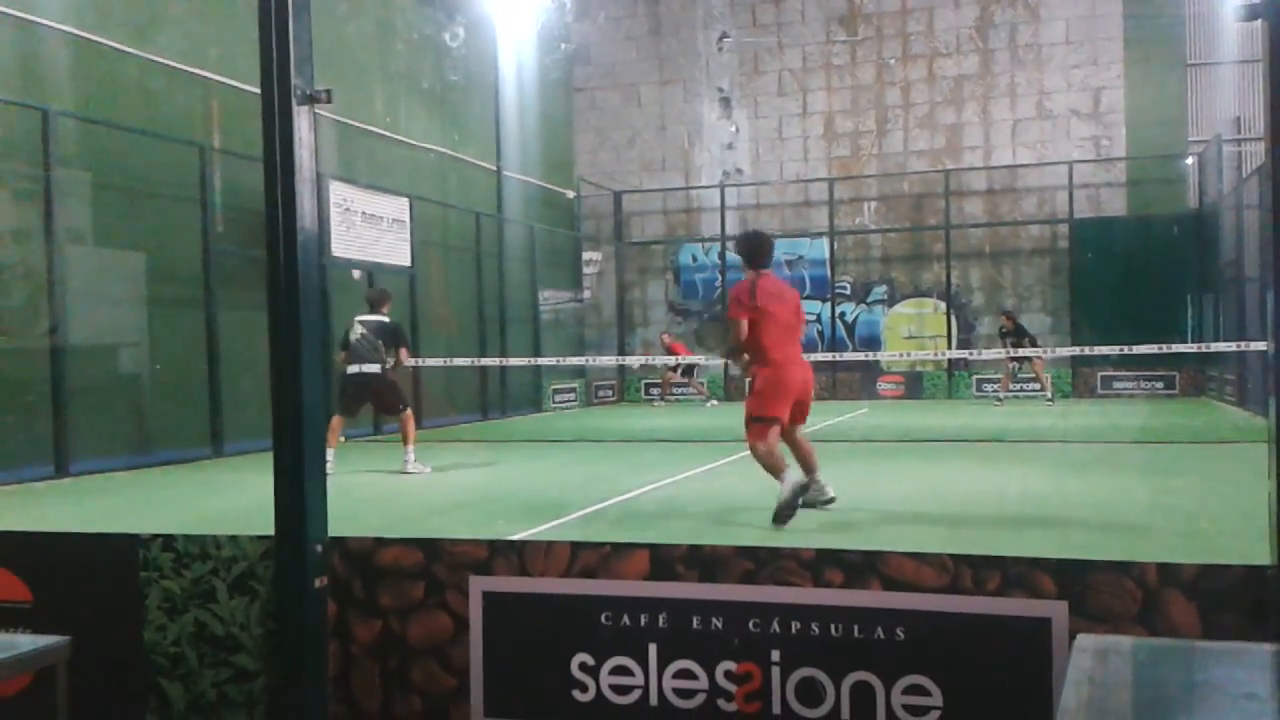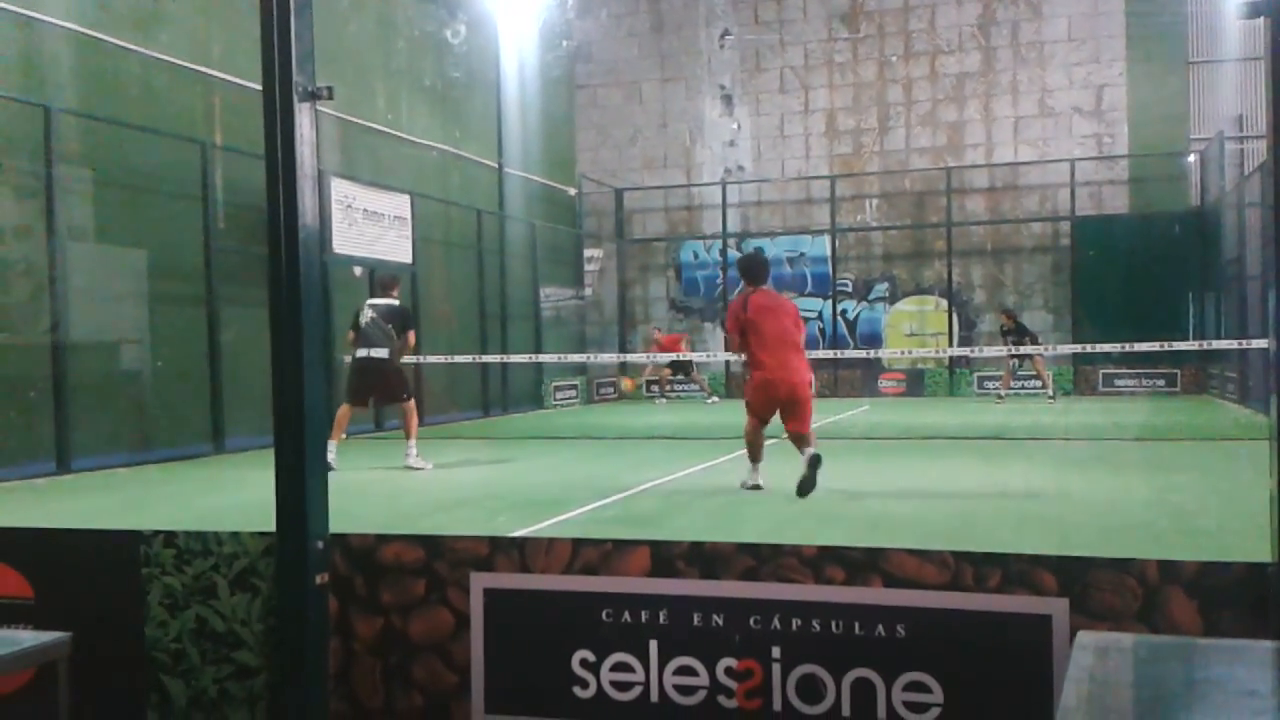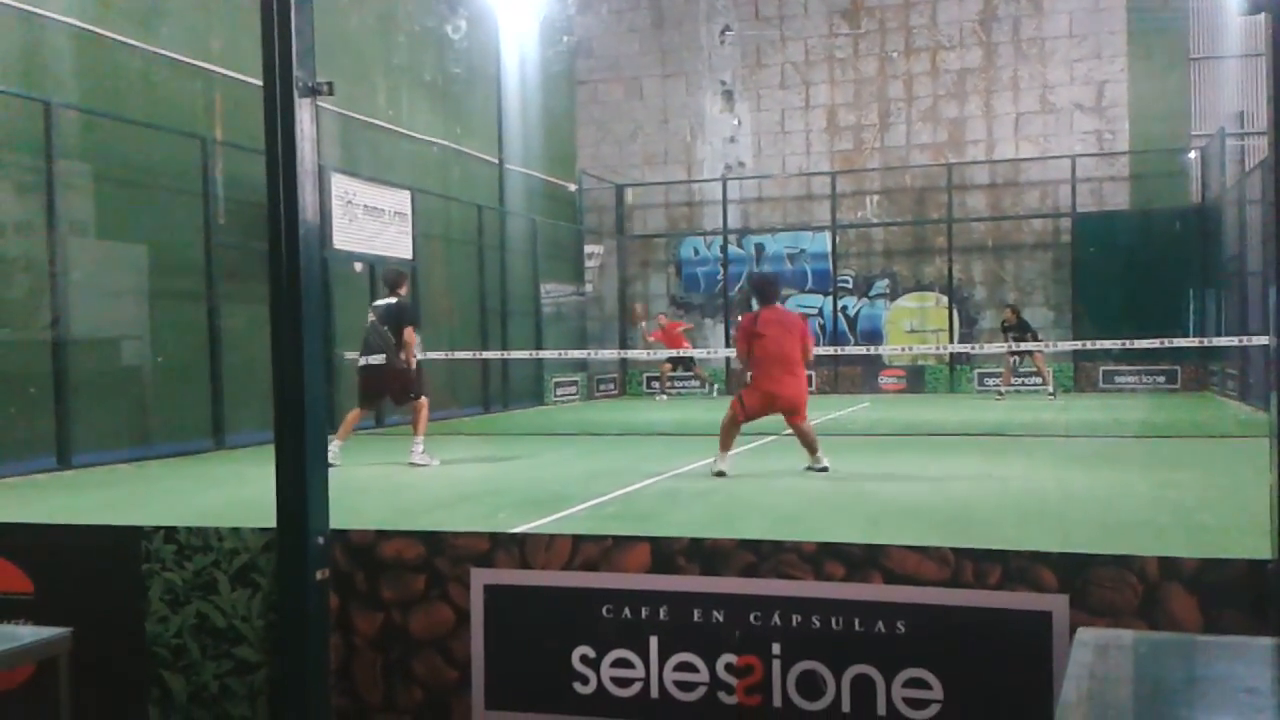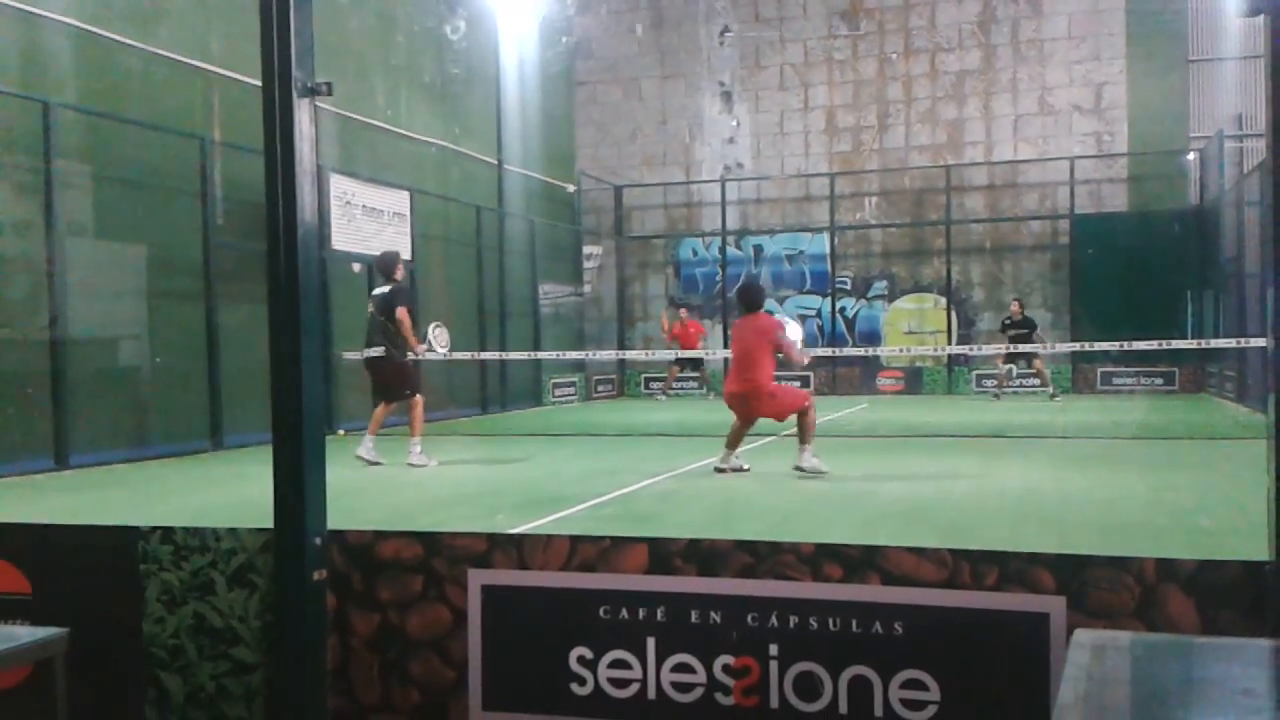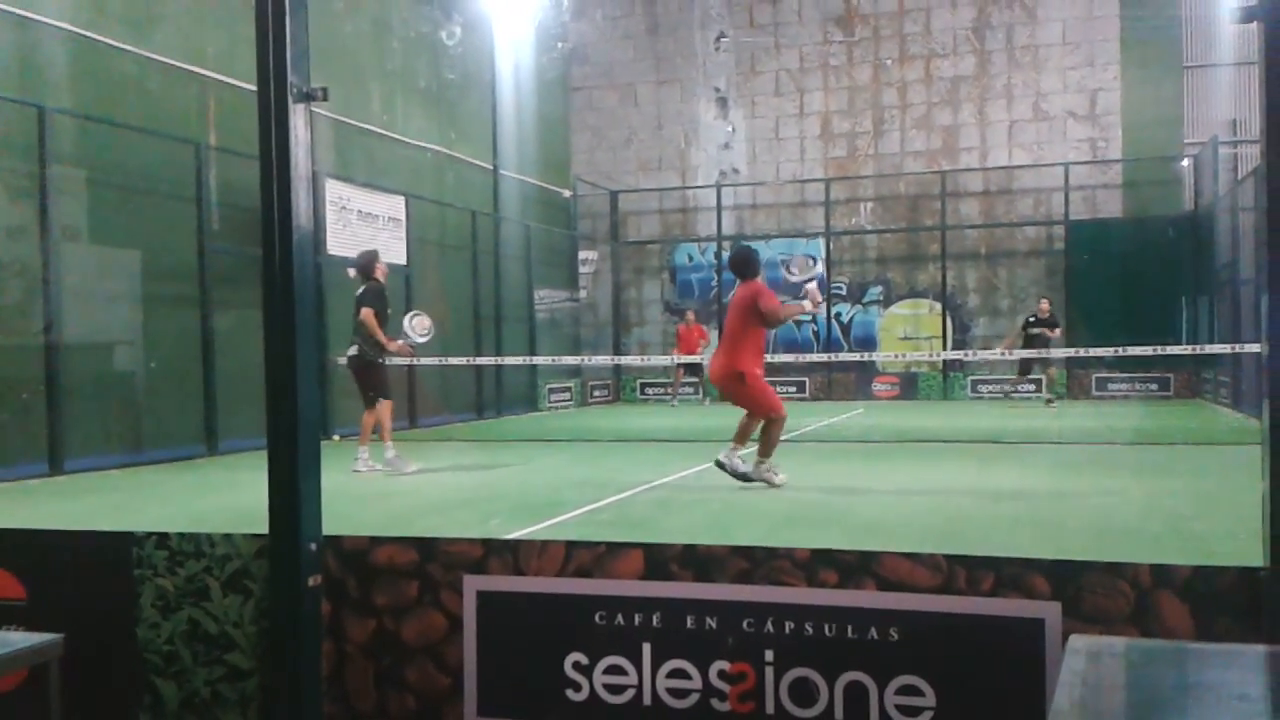
dt=0.3s
person 1, frame 1
left shoulder: (744, 289)
right shoulder: (789, 290)
left elbow: (740, 336)
left wrist: (735, 355)
left hip: (773, 375)
right hip: (801, 371)
left knee: (760, 442)
right knee: (791, 431)
left ankle: (792, 482)
right ankle: (818, 488)
person 1, frame 2
left shoulder: (739, 305)
right shoulder: (788, 303)
left elbow: (735, 346)
right elbow: (800, 341)
left hip: (766, 378)
right hip: (800, 376)
left knee: (755, 423)
right knee: (800, 429)
left ankle: (754, 475)
right ankle: (809, 456)
person 1, frame 3
left shoulder: (750, 321)
right shoulder: (798, 320)
left elbow: (743, 360)
right elbow: (809, 357)
left hip: (764, 391)
right hip: (795, 390)
left knee: (733, 416)
right knee: (800, 422)
left ankle: (721, 462)
right ankle: (817, 459)
person 1, frame 4
left shoulder: (737, 327)
right shoulder: (774, 325)
right elbow: (793, 358)
right wrist: (803, 357)
left hip: (732, 393)
right hip: (759, 390)
left knee: (746, 419)
right knee: (807, 404)
left ankle: (726, 459)
right ankle: (806, 457)
person 1, frame 5
left shoulder: (742, 292)
right shoulder: (758, 289)
left elbow: (770, 320)
right elbow: (778, 314)
left wrist: (801, 305)
right wrist: (807, 305)
left hip: (725, 367)
right hip: (738, 369)
left knee: (758, 411)
right knee: (777, 415)
left ankle: (730, 455)
right ankle: (763, 467)
person 2, frame 1
left shoulder: (354, 324)
right shoulder: (393, 326)
left elbow: (342, 357)
right elbow: (403, 359)
right wrist: (389, 370)
left hip: (352, 375)
right hip: (377, 374)
left knee: (340, 416)
right knee: (406, 415)
left ankle: (327, 461)
right ankle: (410, 461)
person 2, frame 2
left shoulder: (364, 307)
right shoulder: (402, 310)
left elbow: (350, 338)
right elbow: (411, 342)
left hip: (361, 359)
right hip: (385, 360)
left knee: (347, 405)
right knee: (409, 406)
left ankle: (330, 452)
right ankle: (412, 455)
person 2, frame 3
left shoulder: (376, 305)
right shoulder: (404, 305)
right elbow: (408, 338)
right wrist: (410, 360)
left hip: (366, 363)
right hip: (389, 363)
left knee: (362, 408)
right knee: (421, 402)
left ankle: (333, 450)
right ankle: (418, 452)
person 2, frame 4
left shoulder: (376, 293)
right shoulder: (399, 290)
right elbow: (401, 316)
left wrist: (406, 343)
right wrist: (414, 344)
left hip: (373, 354)
right hip: (390, 355)
left knee: (386, 402)
right knee: (416, 400)
left ankle: (367, 447)
right ankle: (415, 452)
person 2, frame 5
left shoulder: (367, 290)
right shoulder: (375, 289)
right elbow: (366, 316)
left wrist: (392, 344)
right wrist: (386, 342)
left hip: (361, 354)
right hip: (368, 355)
left knee: (372, 407)
right knee: (383, 402)
left ankle: (362, 458)
right ankle: (390, 455)
